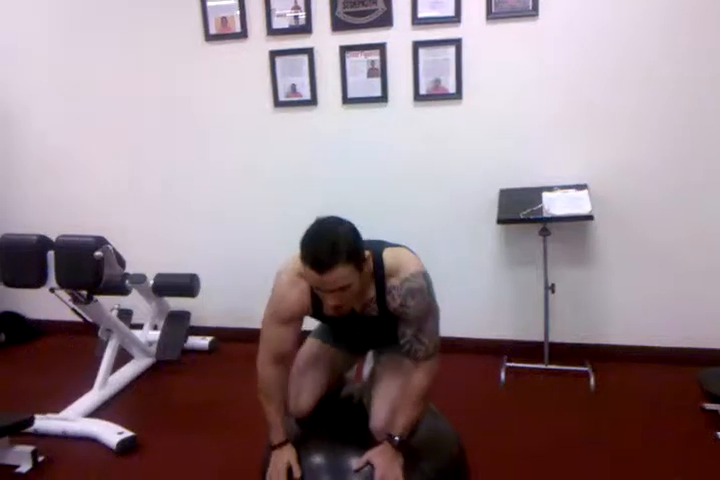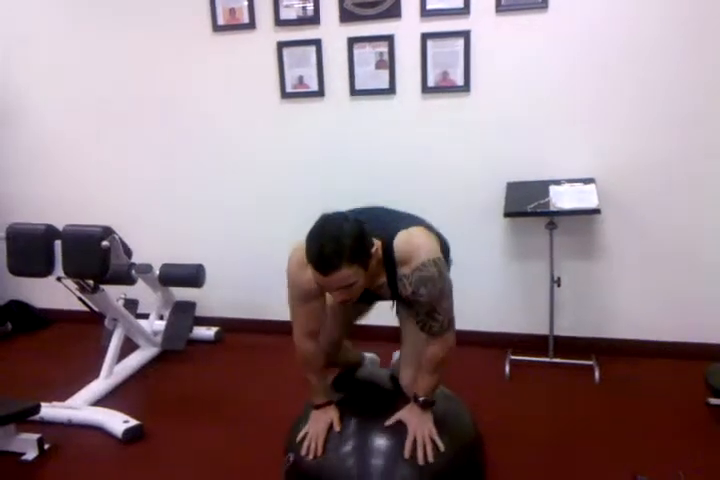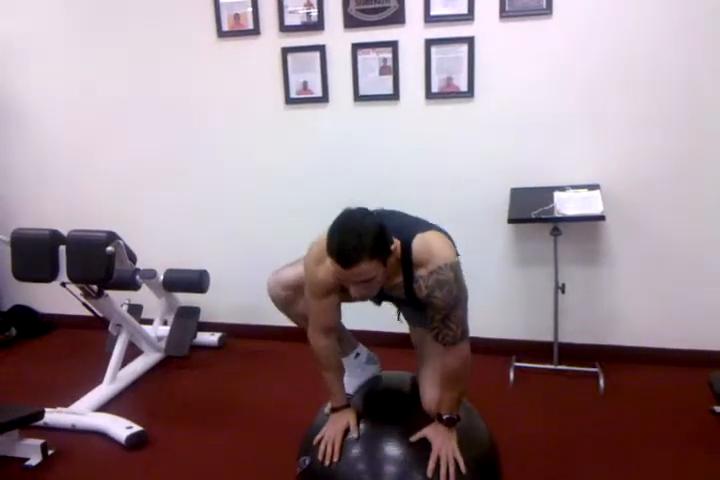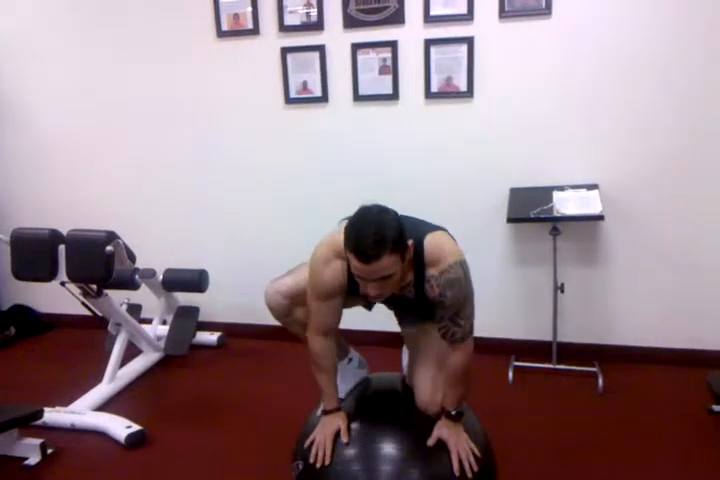
dt=0.7s
person 1, frame 1
left shoulder: (406, 281)
right shoulder: (292, 283)
left elbow: (424, 367)
right elbow: (271, 363)
left wrist: (393, 445)
right wrist: (279, 444)
left hip: (397, 333)
right hip: (340, 329)
left knee: (383, 428)
right knee: (298, 407)
left ankle: (378, 381)
right ankle: (337, 383)
person 1, frame 2
left shoulder: (421, 262)
right shoulder: (304, 261)
left elbow: (441, 339)
right elbow: (307, 337)
left wrist: (420, 405)
right wrist: (321, 404)
left hip: (410, 272)
right hip: (361, 276)
left knee: (413, 385)
left ankle: (403, 368)
right ankle: (359, 366)
person 1, frame 3
left shoulder: (435, 265)
right shoulder: (321, 259)
left elbow: (455, 350)
right elbow: (322, 333)
left wrist: (446, 422)
right wrist: (339, 406)
left hip: (421, 292)
right hip: (374, 268)
left knee: (434, 404)
right knee: (279, 286)
left ankle: (427, 369)
right ankle: (358, 360)
person 1, frame 4
left shoulder: (444, 265)
right shoulder: (329, 257)
left elbow: (460, 346)
right elbow: (321, 334)
left wrist: (451, 418)
right wrist: (331, 409)
left hip: (422, 302)
left knee: (431, 403)
right knee: (278, 296)
left ankle: (414, 361)
right ankle: (348, 364)
